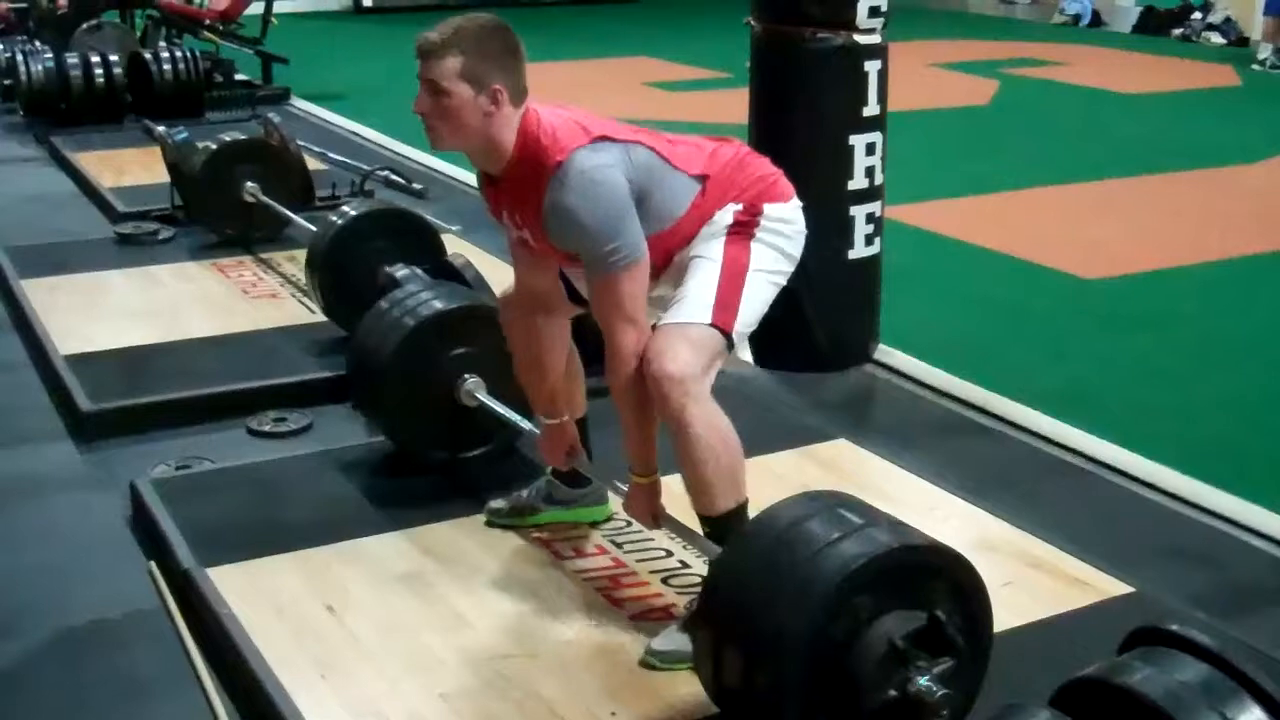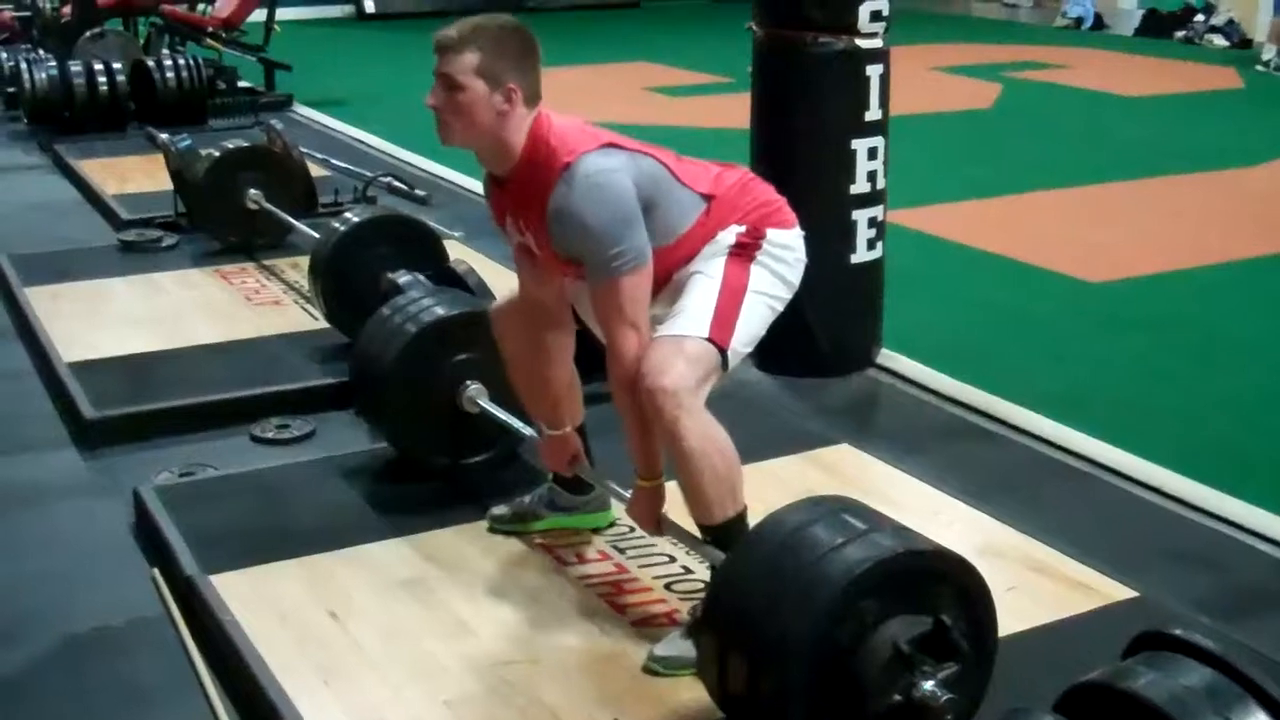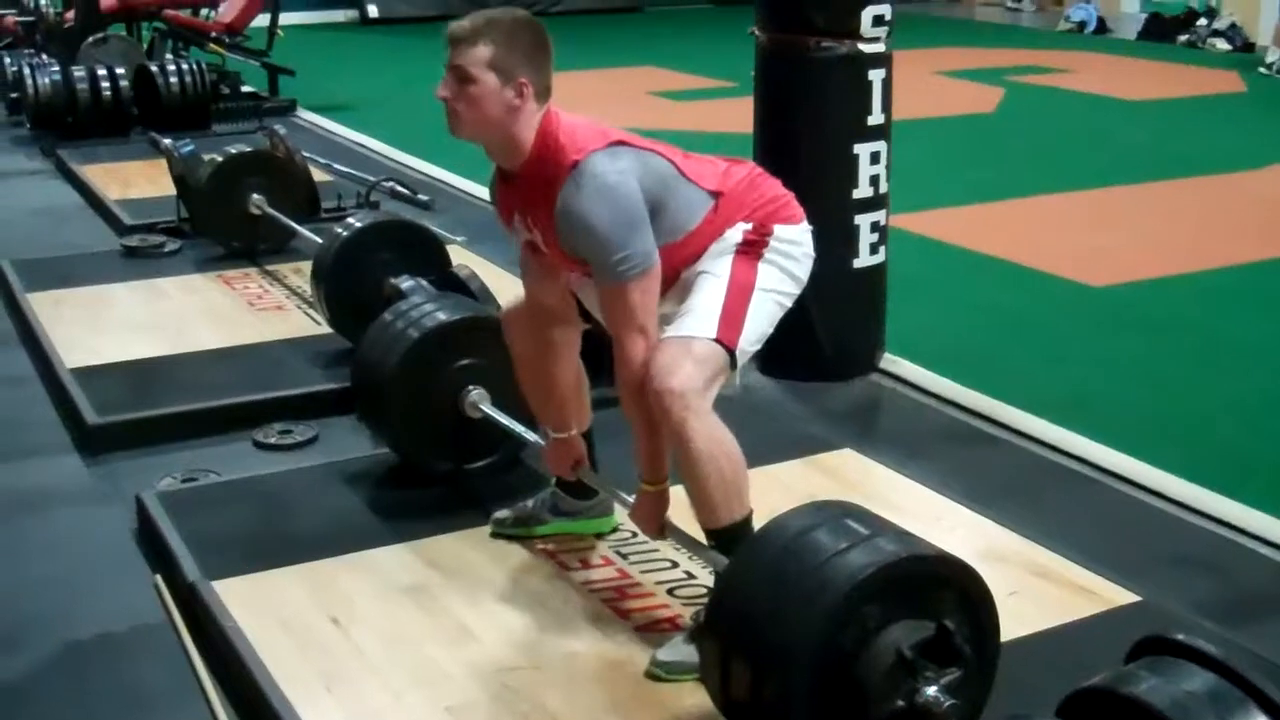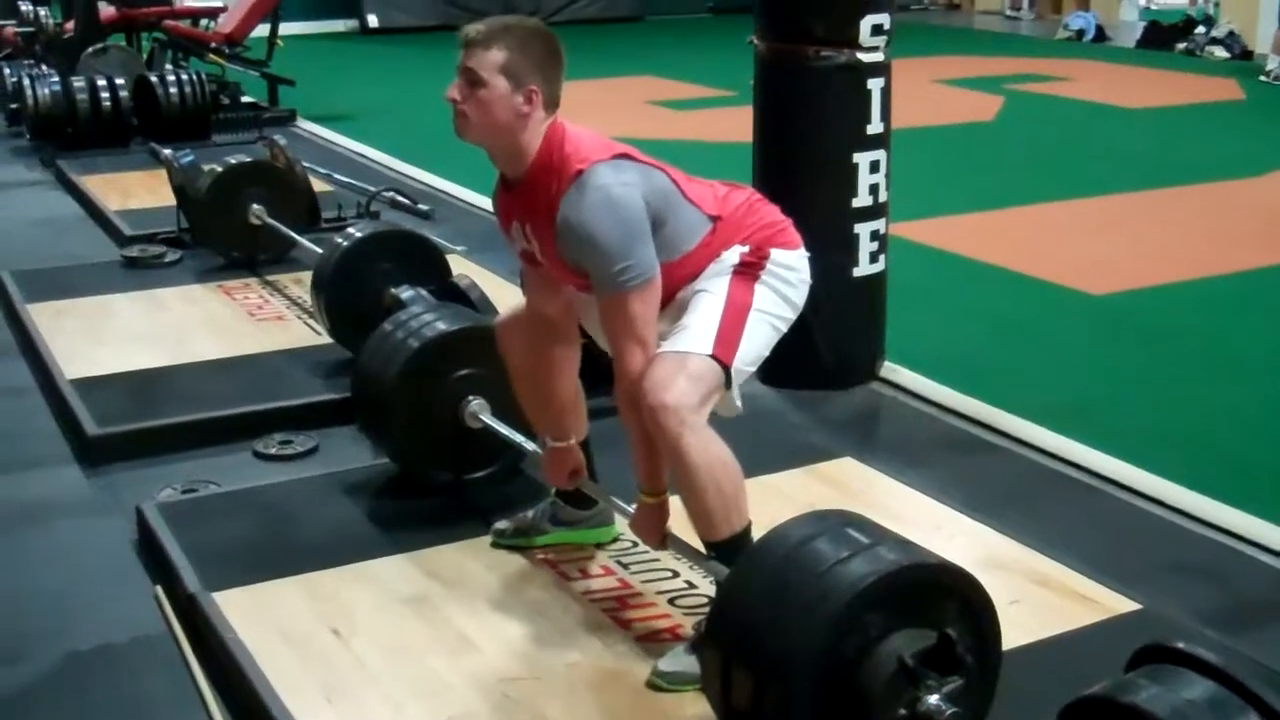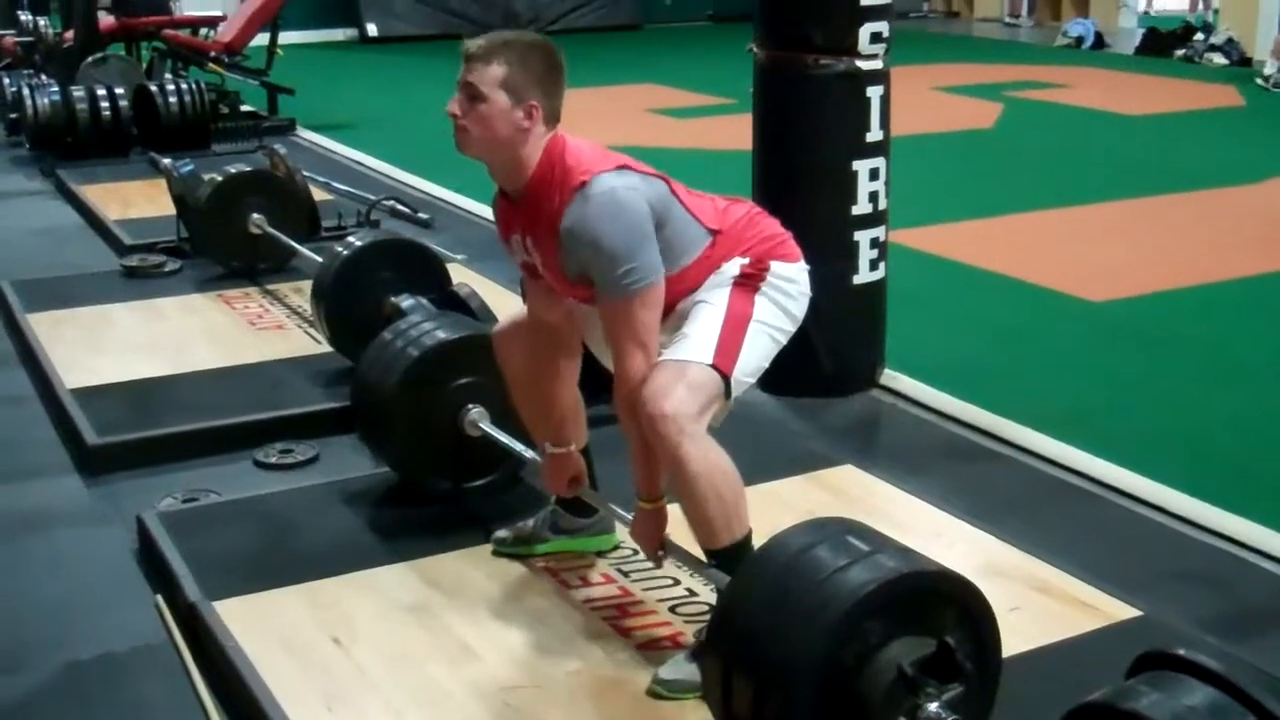
dt=0.2s
person 1, frame 1
left shoulder: (579, 177)
right shoulder: (500, 167)
left elbow: (626, 339)
right elbow: (542, 297)
left wrist: (643, 476)
right wrist: (552, 417)
left hip: (747, 217)
right hip: (665, 223)
left knee: (671, 370)
right knee: (516, 309)
right ankle: (574, 484)
person 1, frame 2
left shoulder: (585, 184)
right shoulder: (507, 175)
left elbow: (627, 344)
right elbow: (545, 305)
left wrist: (647, 481)
right wrist: (555, 429)
left hip: (749, 238)
right hip: (665, 246)
left knee: (665, 382)
right knee: (513, 320)
right ankle: (575, 490)
person 1, frame 3
left shoulder: (591, 183)
right shoulder: (513, 173)
left elbow: (634, 346)
right elbow: (551, 308)
left wrist: (652, 485)
right wrist: (561, 432)
left hip: (756, 236)
right hip: (670, 245)
left knee: (674, 385)
right knee: (522, 322)
right ankle: (579, 495)
person 1, frame 4
left shoulder: (595, 195)
right shoulder: (516, 185)
left elbow: (634, 360)
right elbow: (552, 316)
left wrist: (651, 496)
right wrist: (560, 442)
left hip: (753, 258)
right hip: (672, 267)
left knee: (669, 398)
right knee: (517, 331)
right ankle: (578, 505)
person 1, frame 5
left shoulder: (598, 203)
right shoulder: (515, 197)
left elbow: (634, 365)
right elbow: (554, 326)
left wrist: (649, 502)
right wrist: (560, 448)
left hip: (753, 271)
right hip: (668, 279)
left knee: (667, 408)
right knee: (515, 340)
right ankle: (578, 513)
